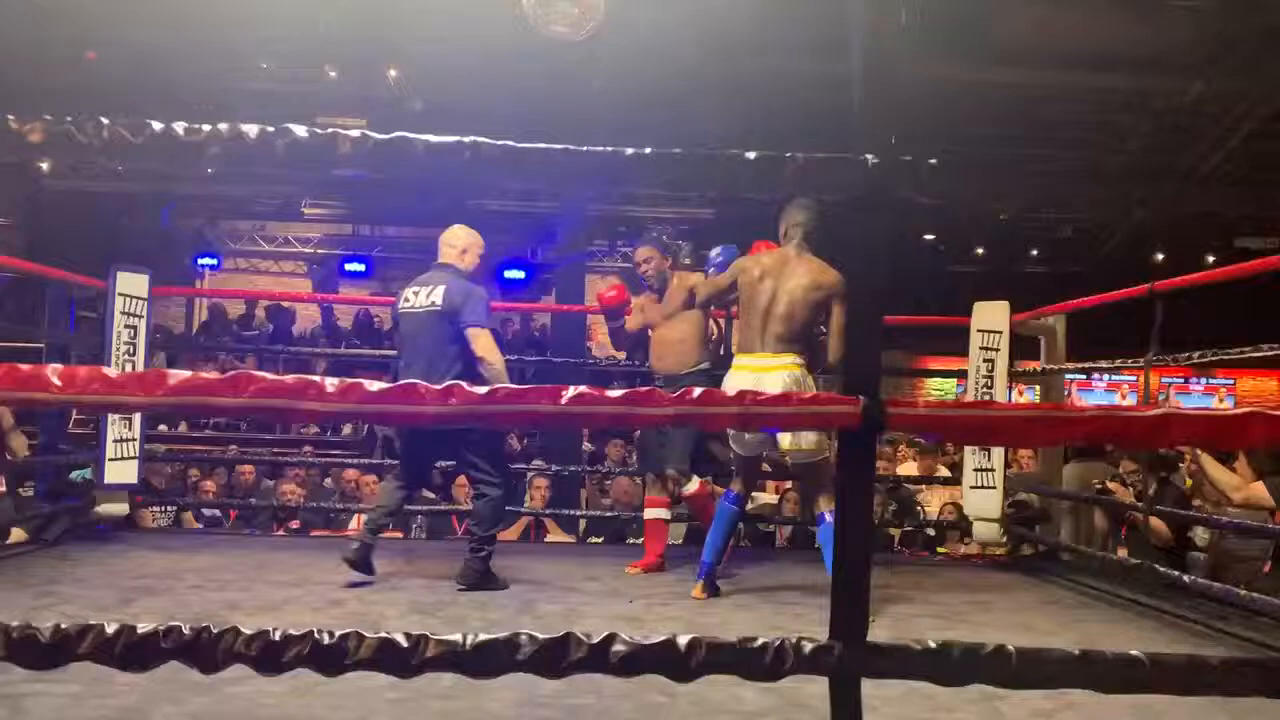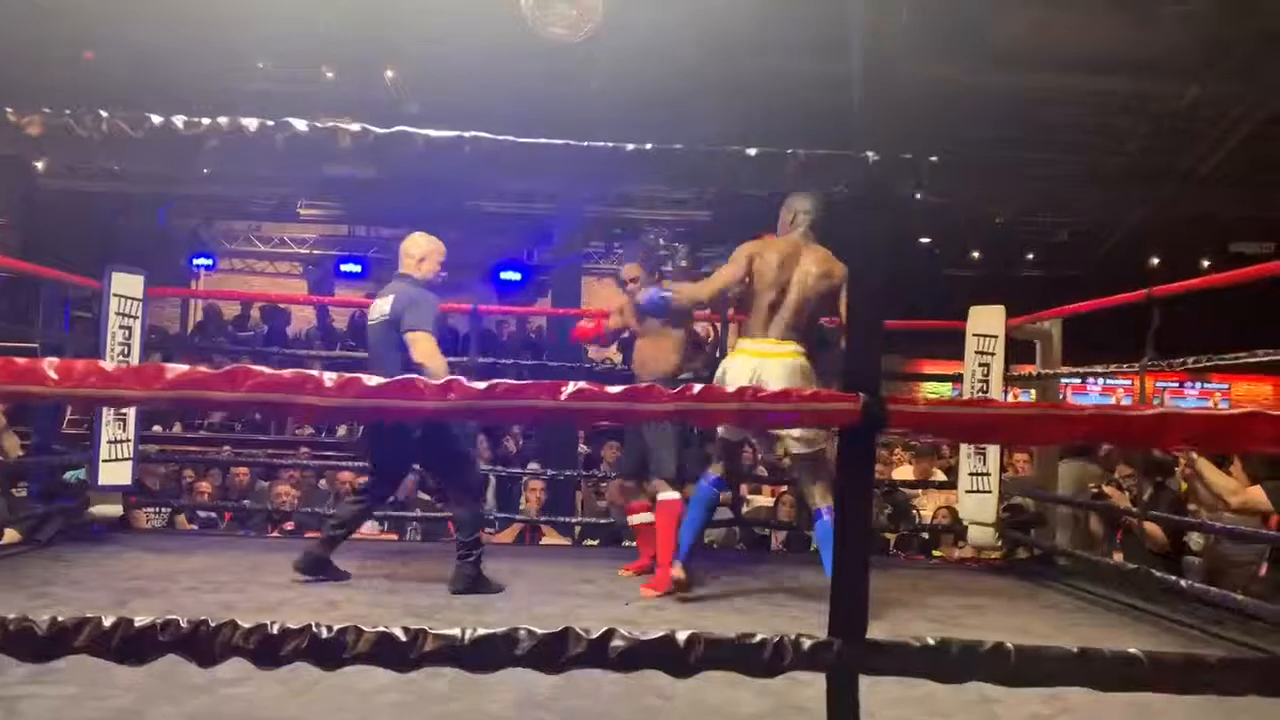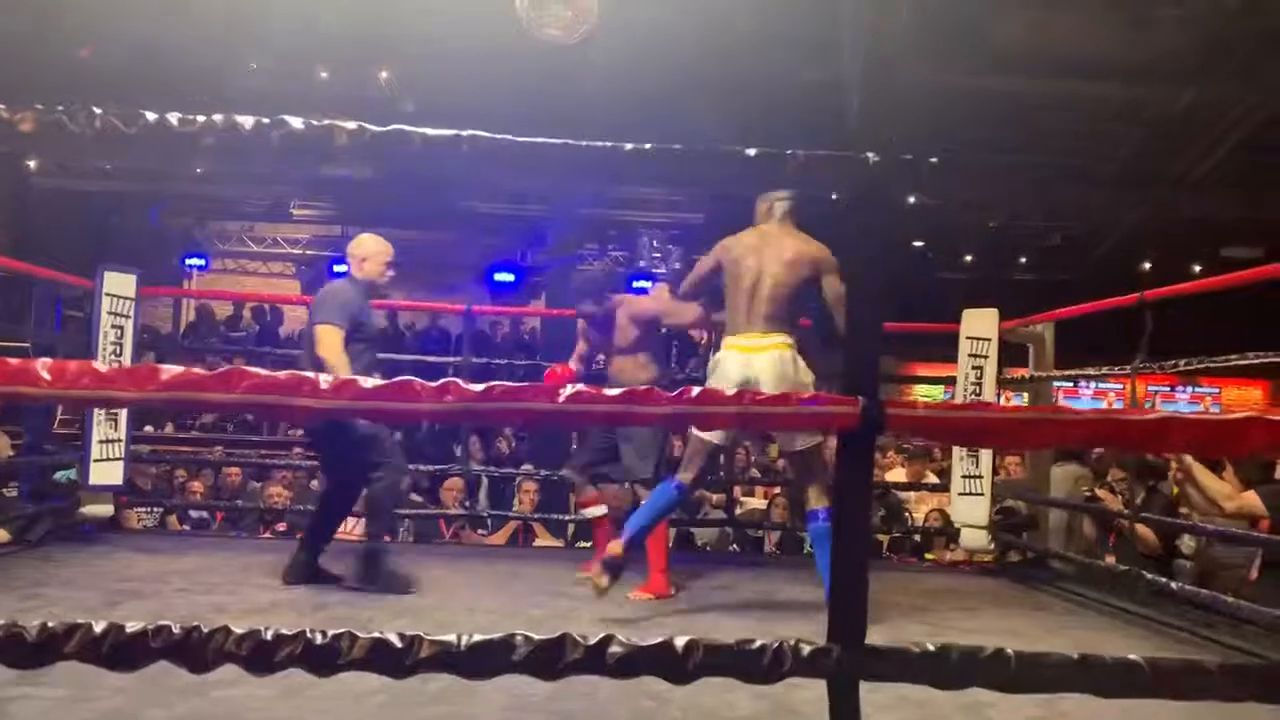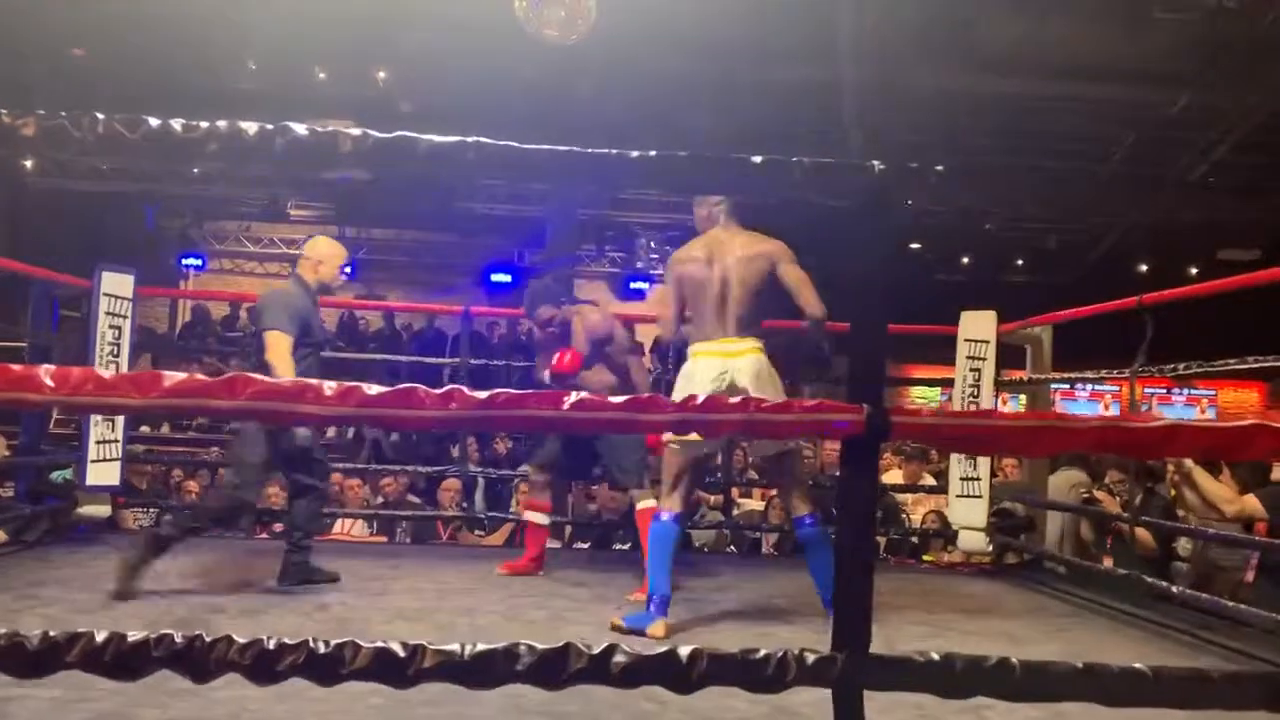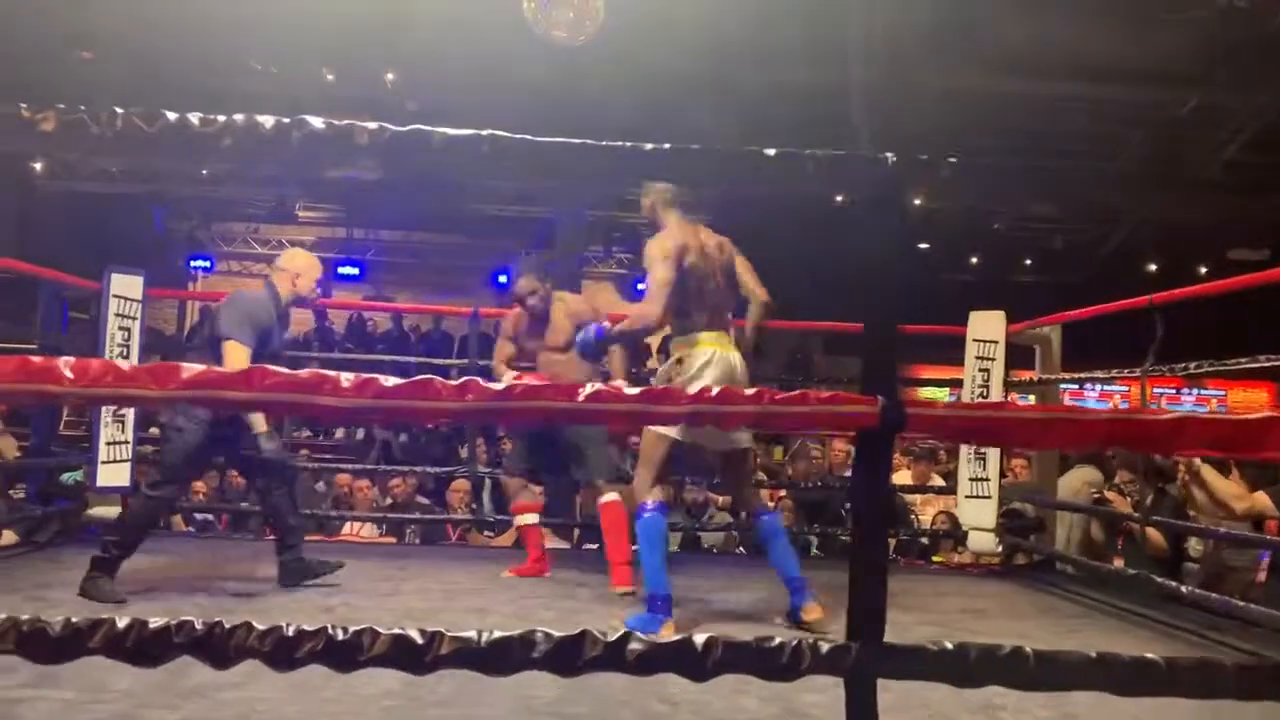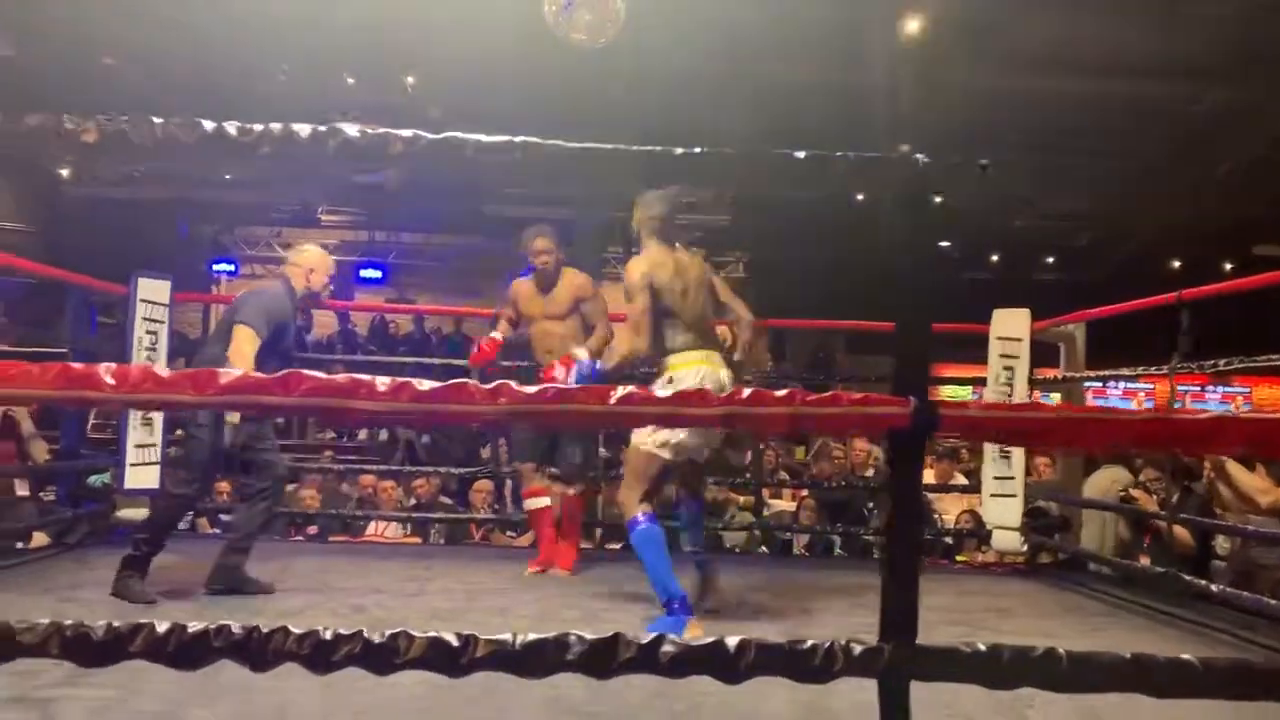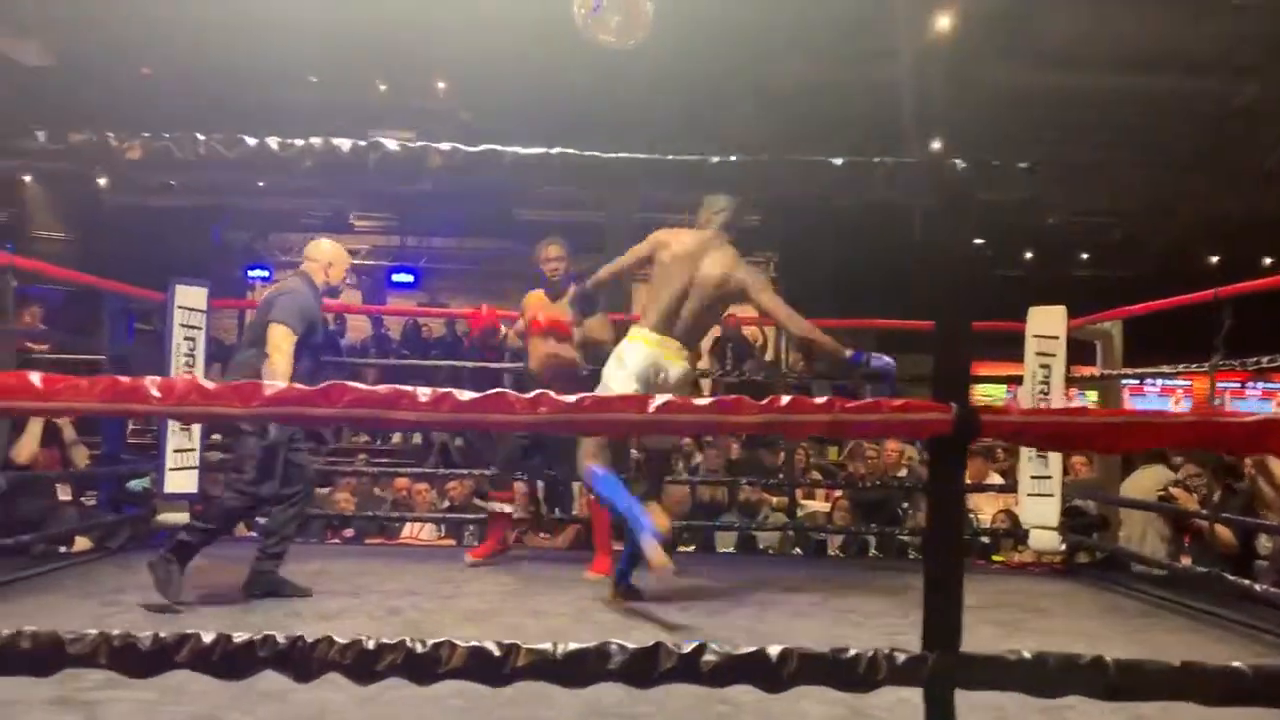
dt=0.2s
person 1, frame 1
left shoulder: (747, 264)
right shoulder: (830, 279)
left elbow: (702, 299)
right elbow: (835, 356)
left wrist: (715, 267)
left hip: (741, 379)
right hip: (787, 379)
left knee: (742, 482)
right knee: (823, 497)
left ankle: (704, 577)
person 1, frame 2
left shoulder: (754, 250)
right shoulder: (837, 268)
left elbow: (707, 294)
left wrist: (659, 300)
left hip: (740, 365)
right hip: (789, 367)
left knee: (725, 464)
right knee: (819, 492)
left ankle: (681, 560)
person 1, frame 3
left shoulder: (730, 244)
right shoulder: (817, 254)
left elbow: (687, 290)
right elbow: (845, 328)
left hip: (728, 362)
right hip: (778, 363)
left knee: (689, 472)
right knee: (816, 490)
left ankle: (625, 541)
person 1, frame 4
left shoulder: (682, 256)
right shoulder: (771, 250)
left elbow: (669, 324)
right elbow: (815, 314)
left hip: (703, 367)
right hip: (753, 365)
left knee: (671, 494)
right knee: (795, 496)
left ankle: (655, 611)
right ankle: (835, 605)
person 1, frame 5
left shoulder: (662, 244)
right shoulder: (720, 242)
left elbow: (655, 315)
right elbow: (758, 300)
left wrist: (606, 334)
left hip: (692, 362)
right hip: (730, 361)
left knee: (646, 487)
right knee: (746, 493)
left ankle: (658, 613)
right ankle: (802, 600)
person 1, frame 6
left shoulder: (640, 268)
right shoulder: (696, 263)
left elbow: (639, 348)
right elbow: (744, 320)
right wrist: (738, 368)
left hip: (683, 380)
right hip: (718, 377)
left knee: (632, 501)
right knee: (687, 480)
left ankle: (679, 616)
right ankle: (702, 563)
person 1, frame 7
left shoulder: (667, 239)
right shoulder: (741, 271)
left elbow: (603, 279)
right elbow: (796, 326)
left wrist: (582, 293)
right wrist: (853, 356)
left hip: (638, 351)
right hip: (675, 366)
left knee: (593, 461)
left ankle: (650, 530)
right ankle: (623, 576)
person 2, frame 1
left shoulder: (411, 291)
right shoulder: (468, 291)
right elbow: (485, 352)
left knee: (408, 478)
right knee: (491, 483)
left ankle: (365, 542)
right ankle: (477, 567)
person 2, frame 2
left shoulder: (382, 300)
right shoulder: (418, 300)
right elbow: (425, 356)
left knee: (377, 486)
right knee: (464, 486)
left ankle: (317, 555)
right ankle: (468, 572)
person 2, frame 3
left shoulder: (352, 299)
right shoulder: (338, 296)
right elbow: (328, 350)
left knee: (343, 485)
right knee: (391, 470)
left ankle: (303, 563)
right ankle: (373, 563)
person 2, frame 4
left shoulder: (304, 301)
right shoulder: (287, 299)
right elbow: (278, 358)
left knee: (313, 478)
right knee: (242, 495)
left ankle: (297, 564)
right ankle: (146, 552)
person 2, frame 5
left shoulder: (273, 311)
right shoulder: (249, 305)
right elbow: (235, 370)
left wrist: (260, 425)
right wrist: (262, 430)
left hip: (230, 410)
right hip: (197, 407)
left knee: (279, 471)
right knee: (162, 492)
left ankle: (292, 562)
right ankle: (101, 570)
person 2, frame 6
left shoulder: (282, 303)
right shoulder: (269, 299)
right elbow: (239, 355)
right wrist: (233, 414)
left knee: (269, 478)
right knee: (189, 487)
left ankle: (228, 569)
right ankle: (133, 569)
person 2, frame 7
left shoulder: (299, 296)
right shoulder: (298, 296)
right elbow: (277, 352)
left knee: (297, 485)
right knee: (253, 489)
left ankle: (264, 573)
right ankle: (174, 557)
person 3, frame 1
left shoulder: (691, 284)
right shoulder: (643, 302)
right elbow: (624, 343)
right wrist: (613, 316)
left hip: (691, 384)
right hip: (660, 387)
left knee: (677, 470)
right knee: (653, 473)
right ankle: (653, 555)
person 3, frame 2
right shoulder: (626, 305)
right elbow: (603, 335)
right wrist: (591, 332)
left hip: (672, 394)
left knee: (661, 478)
right knee: (630, 480)
left ankle: (667, 571)
right ankle: (650, 554)
person 3, frame 3
left shoulder: (638, 310)
right shoulder: (588, 323)
left elbow: (691, 317)
right elbow: (581, 357)
right wrist: (570, 369)
left knee: (642, 484)
right knee: (578, 473)
left ankle: (659, 580)
right ankle: (607, 547)
person 3, frame 4
left shoulder: (595, 322)
right shoulder: (541, 336)
left elbow: (633, 361)
right elbow: (542, 375)
right wrist: (553, 372)
left knee: (637, 486)
right knee: (537, 475)
right ankle: (532, 558)
person 3, frame 5
left shoulder: (578, 309)
right shoulder: (513, 323)
left elbow: (614, 348)
right elbow: (500, 365)
right wrist: (519, 382)
left knee: (602, 481)
right knee: (513, 478)
left ankle: (621, 568)
right ankle: (536, 559)
person 3, frame 6
left shoulder: (580, 283)
right shoulder: (519, 289)
left elbow: (603, 330)
right elbow: (508, 321)
left wrist: (578, 362)
right wrist: (492, 340)
left hip: (575, 381)
right hip: (541, 382)
left knee: (571, 469)
right knee: (526, 462)
left ankle: (569, 546)
right ankle: (547, 545)
person 3, frame 7
right shoulder: (530, 301)
left elbow: (607, 339)
right elbow: (515, 340)
left wrist: (572, 330)
right wrist: (495, 329)
left hip: (572, 395)
left ankle: (604, 555)
right ankle: (496, 539)
